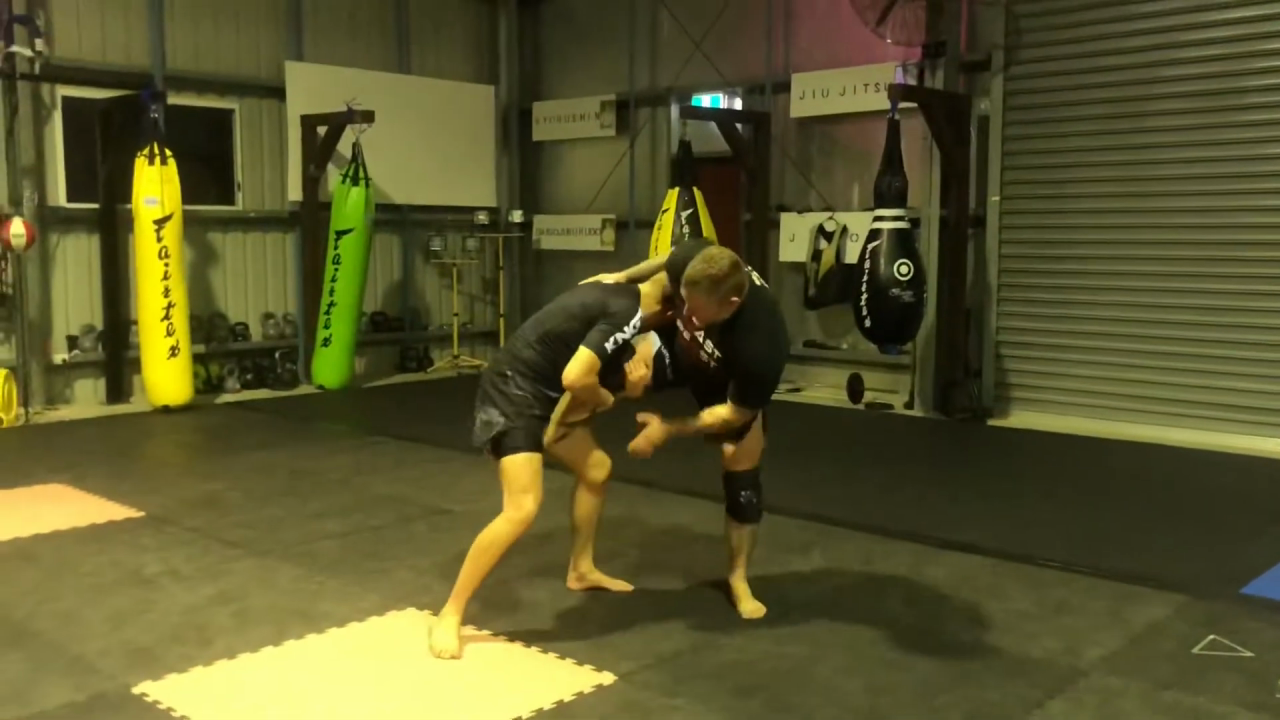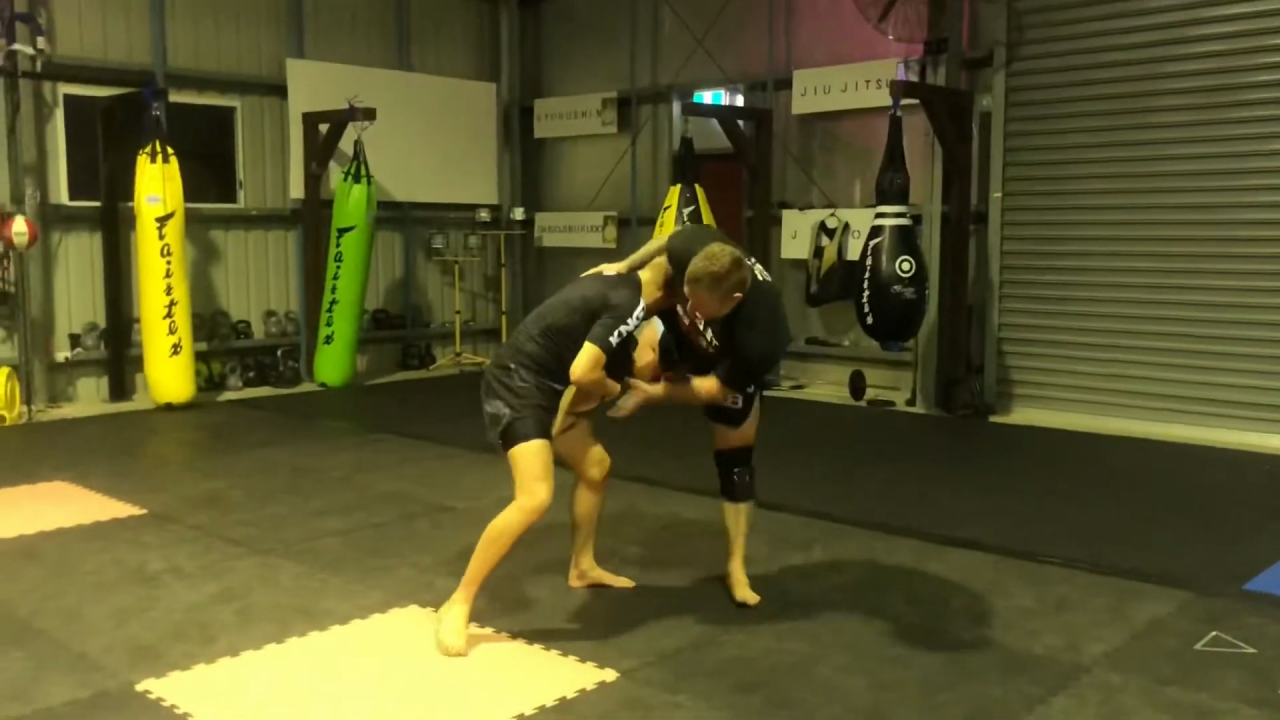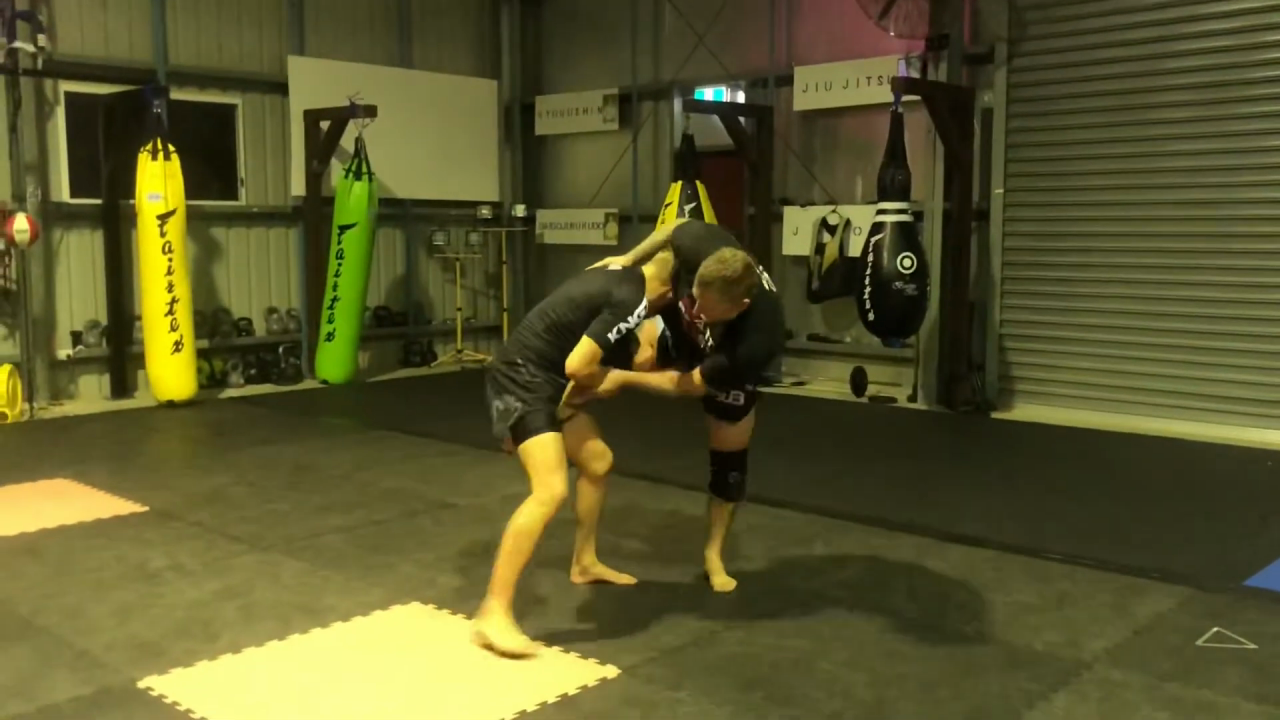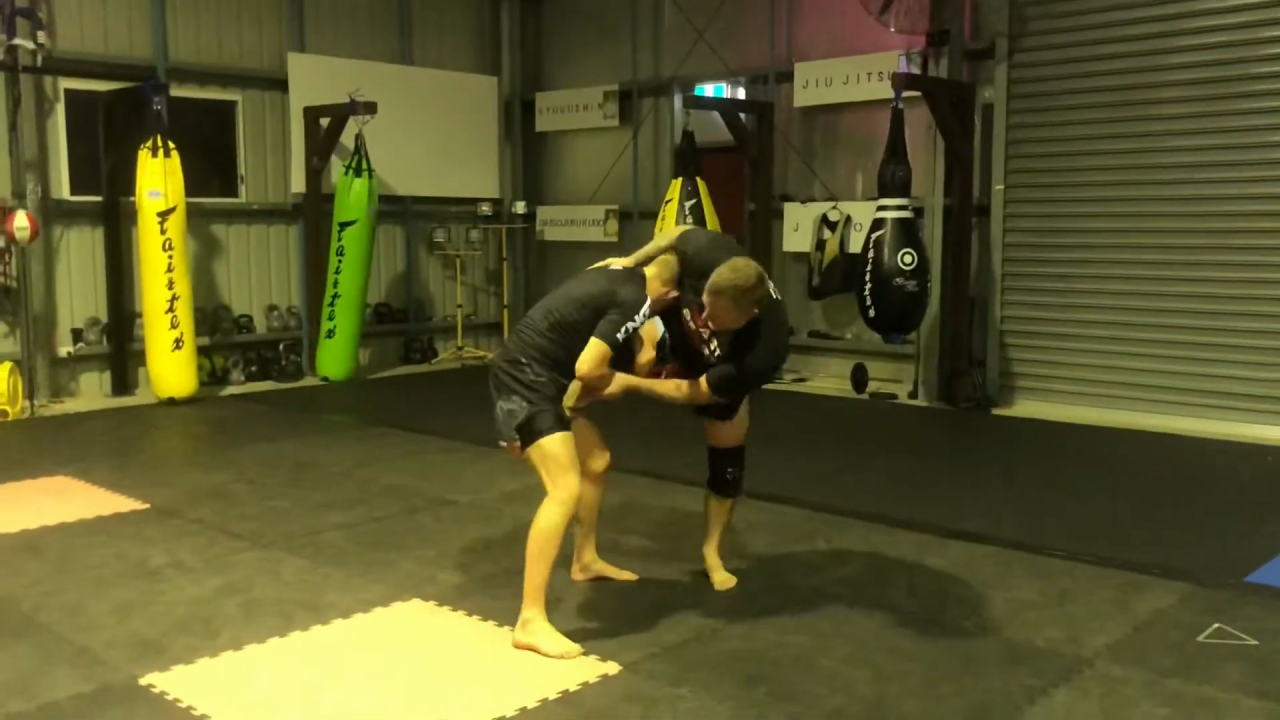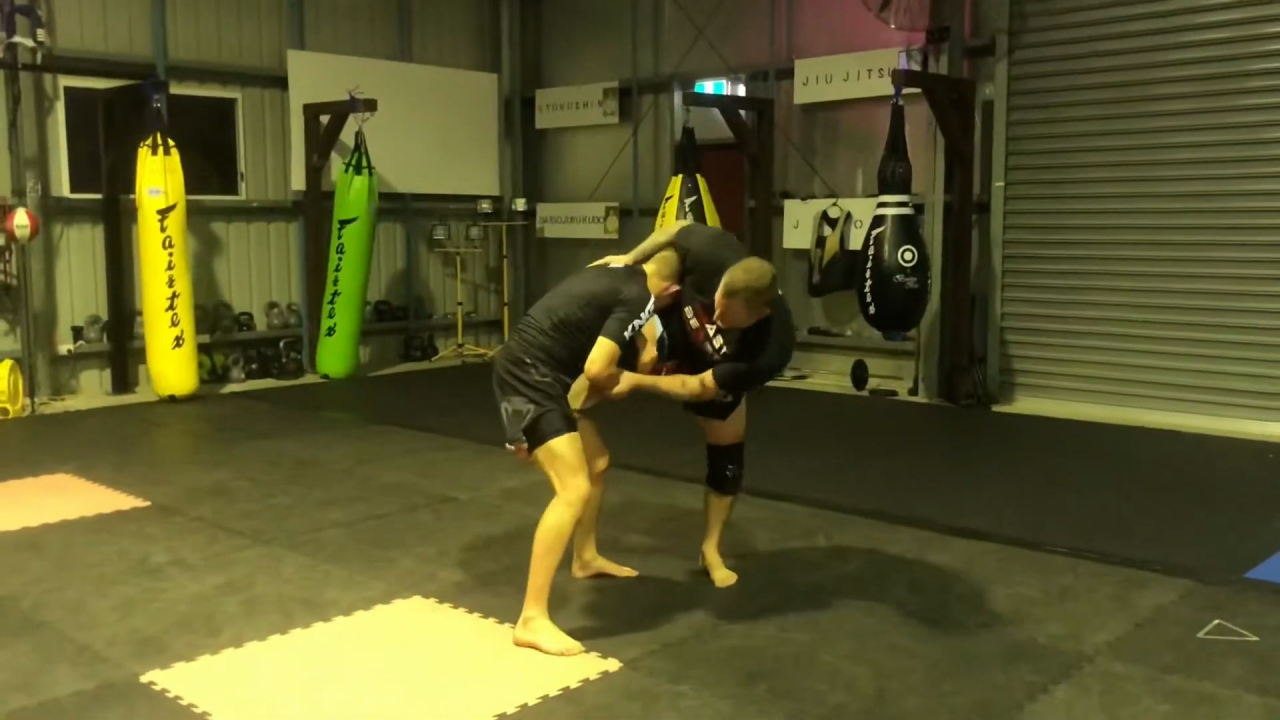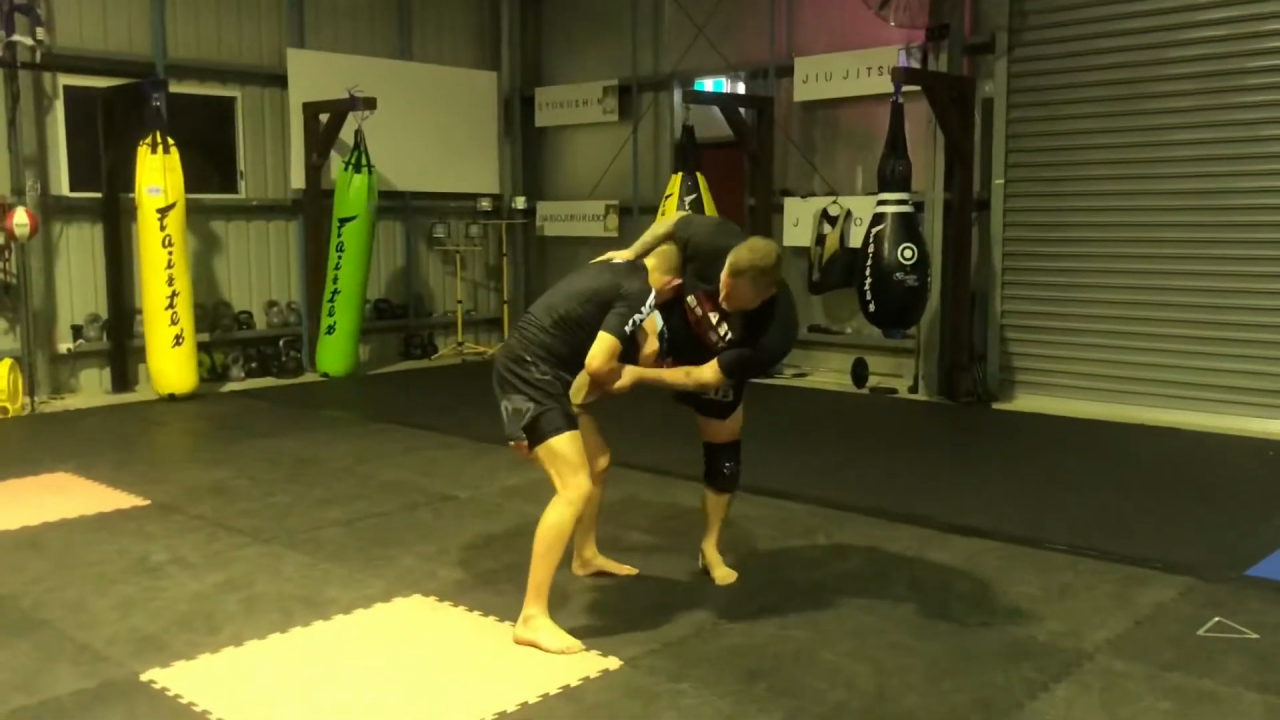
dt=0.1s
person 1, frame 1
left shoulder: (617, 294)
right shoulder: (627, 313)
right elbow: (575, 378)
right wrist: (606, 400)
left hip: (541, 392)
right hip: (514, 392)
left knee: (597, 469)
right knee: (522, 509)
left ankle: (581, 570)
right ankle: (450, 615)
person 1, frame 2
left shoulder: (614, 283)
right shoulder: (630, 306)
right elbow: (581, 374)
right wrist: (611, 389)
left hip: (542, 383)
right hip: (519, 385)
left knee: (594, 467)
right knee: (535, 498)
left ankle: (583, 567)
right ankle: (458, 605)
person 1, frame 3
left shoulder: (621, 274)
right shoulder: (633, 300)
right elbow: (578, 366)
right wrist: (605, 383)
left hip: (542, 375)
right hip: (522, 377)
left knee: (598, 462)
right knee: (551, 491)
left ankle: (585, 562)
right ankle: (494, 613)
person 1, frame 4
left shoulder: (618, 273)
right shoulder: (635, 299)
right elbow: (588, 369)
right wrist: (610, 386)
left hip: (530, 372)
right hip: (526, 376)
left knee: (594, 462)
right knee: (566, 489)
left ankle: (586, 561)
right ankle: (530, 620)
person 1, frame 5
left shoulder: (618, 272)
right shoulder: (638, 297)
right elbow: (597, 369)
right wrist: (618, 387)
left hip: (532, 370)
right hip: (530, 376)
left knee: (596, 462)
right knee: (574, 490)
left ankle: (586, 558)
right ankle: (532, 619)
person 1, frame 6
left shoulder: (617, 268)
right shoulder: (640, 292)
right elbow: (598, 364)
right wrist: (618, 380)
left hip: (530, 367)
right hip: (530, 373)
left knee: (596, 461)
right knee: (575, 489)
left ankle: (586, 556)
right ankle: (532, 618)
person 2, frame 1
left shoulder: (762, 345)
right shoulder: (693, 261)
left elbow: (734, 414)
left wrist: (668, 430)
right wrist: (624, 278)
left hip: (730, 389)
right hip: (678, 351)
left knee: (742, 478)
left ankle: (739, 578)
person 2, frame 2
left shoulder: (761, 339)
right shoulder: (696, 247)
left elbow: (716, 389)
right elbow: (668, 241)
left wrist: (652, 393)
right wrist: (625, 266)
left hip: (729, 369)
right hip: (679, 334)
left knee: (736, 460)
left ankle: (735, 566)
person 2, frame 3
left shoulder: (757, 344)
right shoulder: (702, 244)
left elbow: (695, 384)
right elbow: (675, 230)
left wrist: (626, 379)
right wrist: (629, 260)
left hip: (721, 370)
right hip: (678, 330)
left knee: (730, 460)
left ankle: (714, 554)
person 2, frame 4
left shoulder: (763, 354)
right shoulder: (710, 255)
left elbow: (695, 392)
right elbow: (679, 233)
left wrist: (629, 383)
right wrist: (632, 261)
left hip: (718, 374)
right hip: (674, 328)
left knee: (728, 458)
left ankle: (711, 553)
person 2, frame 5
left shoulder: (769, 351)
right shoulder: (713, 254)
left elbow: (700, 388)
right elbow: (678, 230)
left wrist: (636, 381)
right wrist: (630, 259)
left hip: (719, 371)
right hip: (671, 327)
left knee: (727, 456)
left ankle: (711, 550)
person 2, frame 6
left shoulder: (776, 331)
right shoulder: (712, 240)
left elbow: (705, 378)
right elbow: (669, 224)
left wrist: (639, 375)
right wrist: (631, 254)
left hip: (716, 365)
right hip: (669, 321)
left knee: (724, 455)
left ankle: (710, 549)
